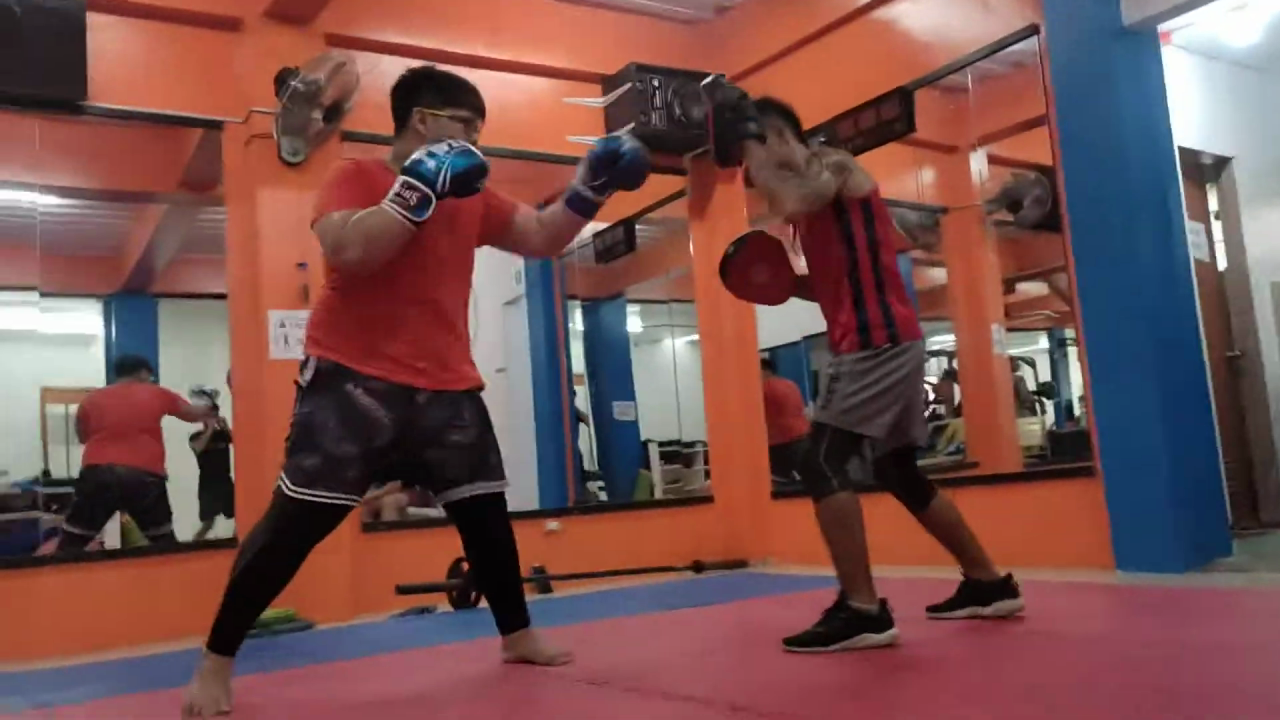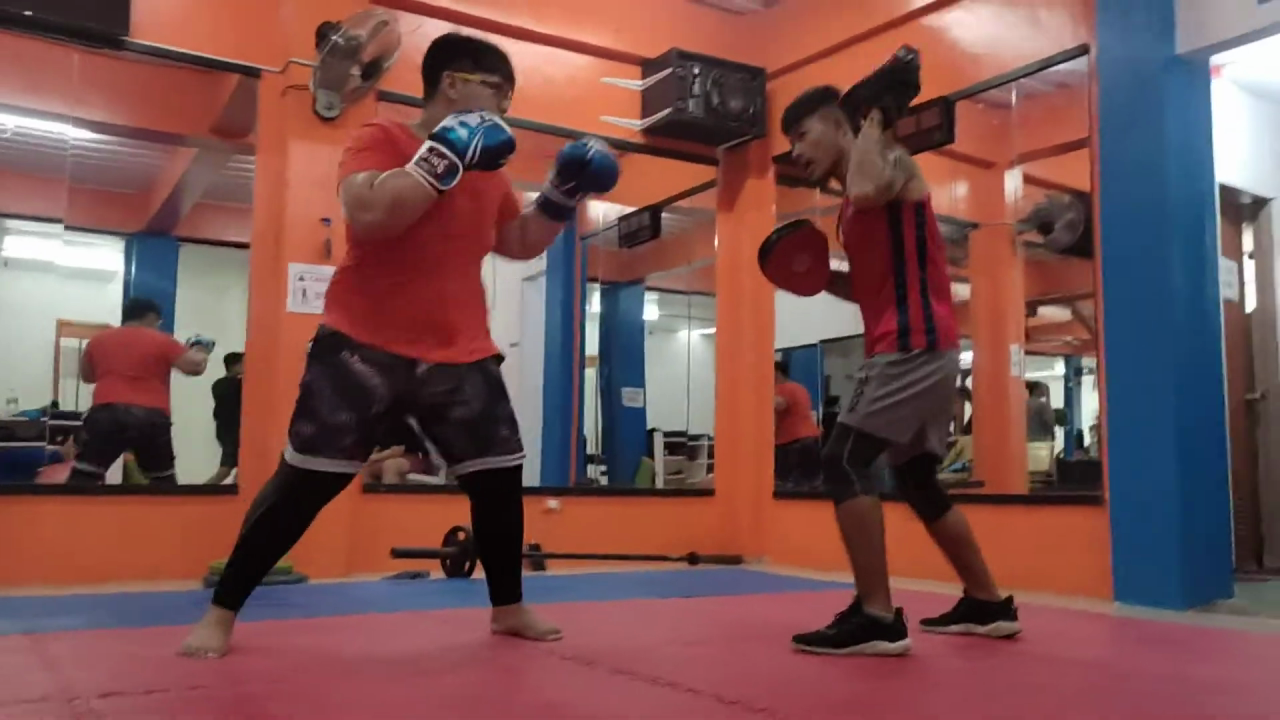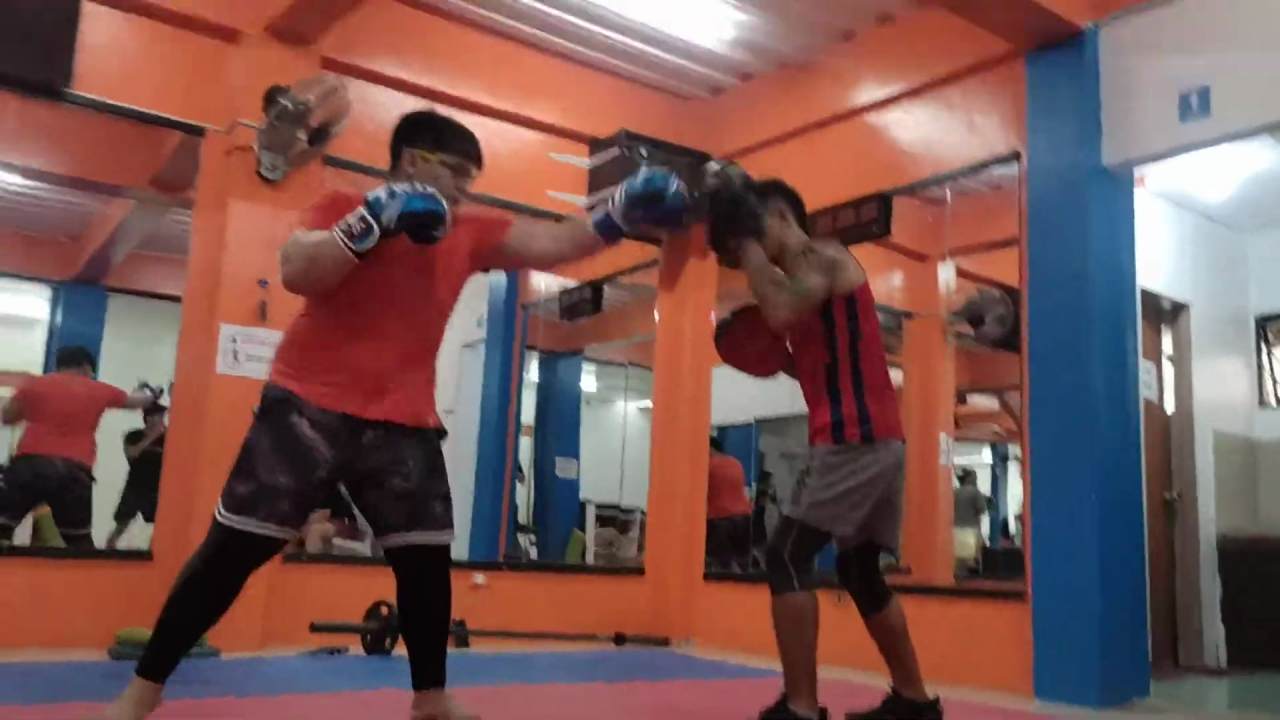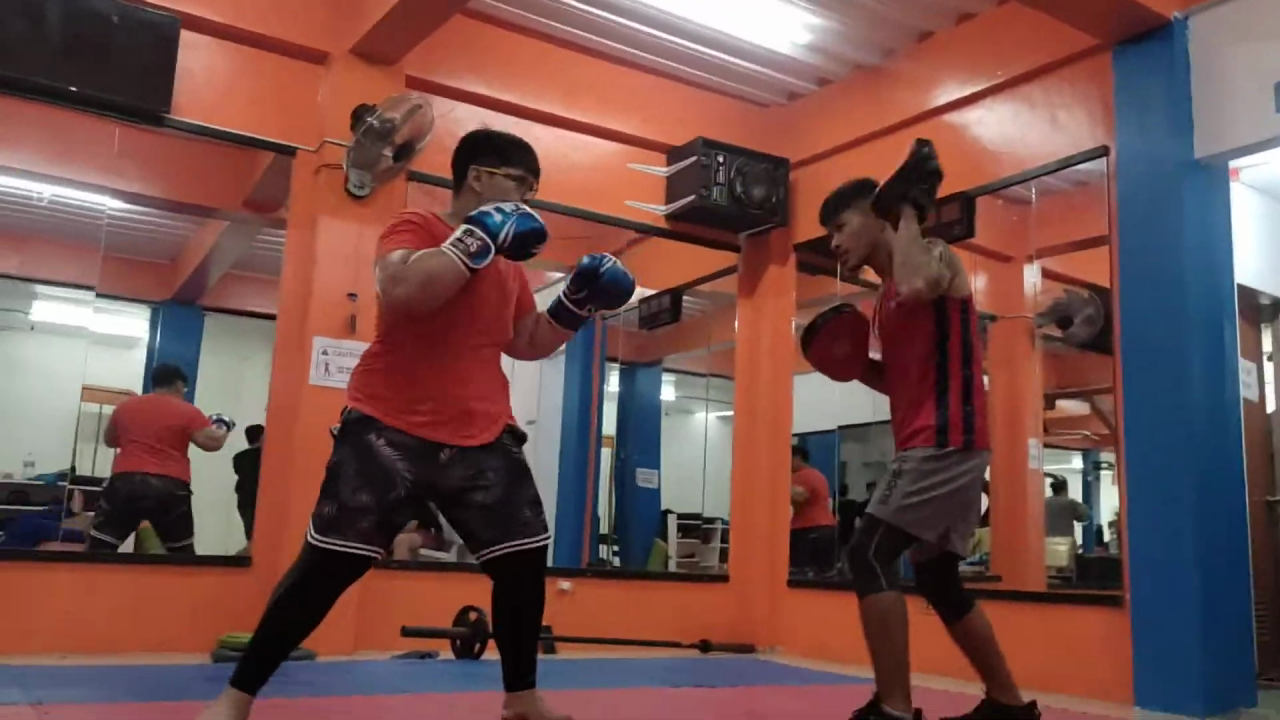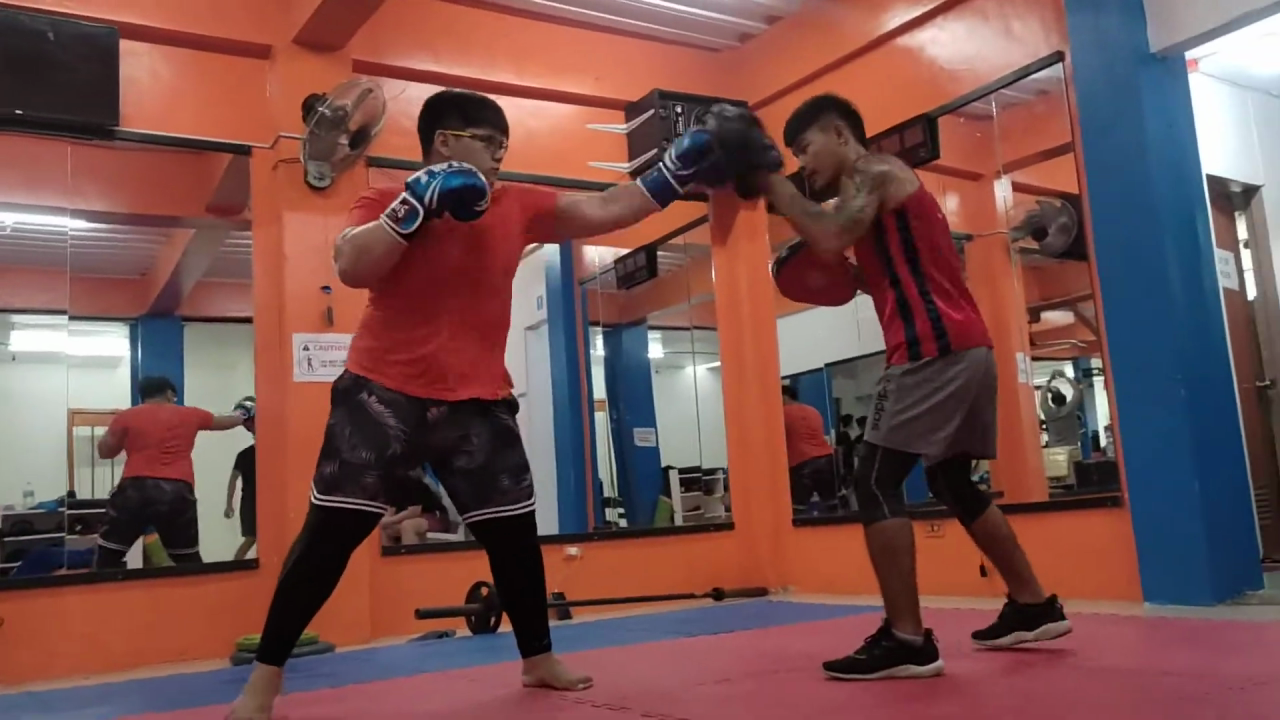
dt=0.7s
person 1, frame 1
left shoulder: (470, 197)
right shoulder: (358, 176)
left elbow: (540, 238)
right elbow: (351, 251)
left wrist: (593, 186)
right wrist: (420, 187)
left hip: (443, 387)
right hip: (352, 378)
left knee: (486, 509)
right knee: (301, 517)
left ankle: (518, 636)
right ankle: (216, 662)
person 1, frame 2
left shoulder: (488, 169)
right shoulder: (382, 139)
left elbow: (525, 241)
right elbow: (370, 217)
left wrist: (566, 190)
right wrist: (446, 153)
left hip: (461, 357)
right hip: (363, 347)
left knee: (500, 480)
right knee: (311, 482)
left ankle: (508, 608)
right ankle: (221, 610)
person 1, frame 3
left shoulder: (467, 233)
right shoulder: (344, 208)
left elbow: (551, 244)
right elbow: (297, 272)
left wrist: (621, 212)
right wrist: (373, 220)
left hip: (403, 426)
right hip: (311, 409)
left knee: (427, 560)
right knee: (239, 546)
person 1, frame 4
left shoulder: (509, 264)
right shoulder: (418, 228)
left elbow: (530, 343)
right elbow: (403, 291)
left wrist: (580, 301)
right wrist: (484, 236)
left hip: (483, 442)
right hip: (390, 431)
left knee: (525, 561)
right knee: (328, 567)
person 1, frame 5
left shoulder: (517, 208)
right shoulder: (383, 199)
left elbow: (604, 210)
right elbow: (352, 267)
left wrist: (675, 174)
right wrist: (417, 203)
left hip: (476, 402)
right hip: (382, 393)
left knee: (512, 531)
right knee: (333, 526)
left ankle: (538, 659)
person 2, frame 1
left shoulder: (831, 164)
right shoulder: (814, 190)
left elbow: (792, 206)
left wrist: (750, 142)
left hip: (877, 341)
right hip: (890, 342)
left knee: (821, 462)
right knee: (897, 472)
left ankle: (862, 609)
right ankle: (988, 582)
person 2, frame 2
left shoulder: (891, 161)
right shoulder: (858, 196)
left elbow: (868, 188)
left wrist: (874, 118)
right wrist: (820, 278)
left hip: (913, 346)
right hip: (924, 348)
left knee: (844, 462)
right knee: (915, 479)
left ankle: (877, 616)
right ankle: (988, 603)
person 2, frame 3
left shoulder: (825, 259)
right shoulder: (807, 280)
left elbow: (782, 314)
left wrist: (743, 243)
left hip: (854, 438)
right hip: (874, 439)
left knee: (786, 555)
right knee: (857, 569)
person 2, frame 4
left shoulder: (934, 256)
right shoulder: (892, 294)
left elbow: (916, 289)
left wrist: (907, 212)
left hip: (945, 441)
right hip: (950, 444)
left knee: (870, 553)
right knee: (936, 576)
person 2, frame 5
left shoulder: (875, 171)
right shoulder: (878, 190)
left elbow: (827, 239)
left wrist: (768, 176)
left hip: (934, 352)
right hip: (966, 349)
left knee: (874, 480)
right knee: (951, 480)
left ankle: (907, 639)
right ankle: (1033, 605)
person 3, frame 1
left shoulder: (91, 399)
right shoulder: (157, 395)
left elbow: (82, 436)
right elbow: (195, 414)
right wrist: (207, 407)
left hip: (97, 474)
right hip: (142, 476)
left knee: (71, 543)
right knee: (164, 541)
person 3, frame 2
left shoulder: (99, 340)
right shoulder: (162, 341)
left elbow: (87, 376)
right elbow: (194, 367)
right wrist: (199, 351)
left hip: (106, 414)
right hip: (150, 418)
left knee: (82, 477)
right knee: (164, 481)
person 3, frame 3
left shoulder: (34, 384)
right shoulder: (98, 391)
right elbow: (135, 401)
right wrist: (148, 394)
left hip: (29, 464)
right hip: (72, 472)
right knee: (79, 541)
person 3, frame 4
left shoulder: (126, 406)
right shoulder: (187, 411)
left elbow: (110, 441)
right elbow: (212, 443)
right wrist: (223, 426)
left hip: (125, 483)
right hip: (170, 488)
left knee: (100, 547)
right knee: (183, 551)
person 3, frame 5
left shoulder: (127, 417)
right shoulder: (189, 415)
left elbow: (105, 451)
right elbow: (225, 422)
right wrist: (243, 413)
left hip: (134, 490)
right hip: (176, 492)
left knee: (107, 558)
right knee: (189, 560)
